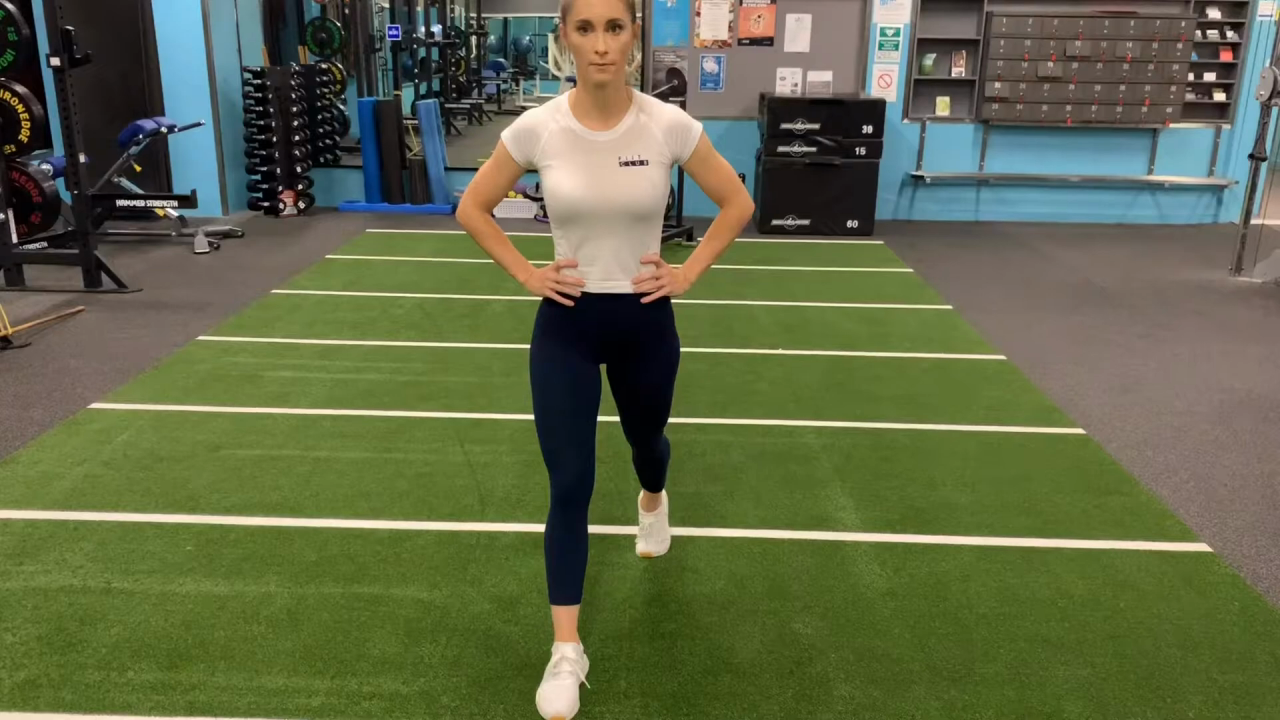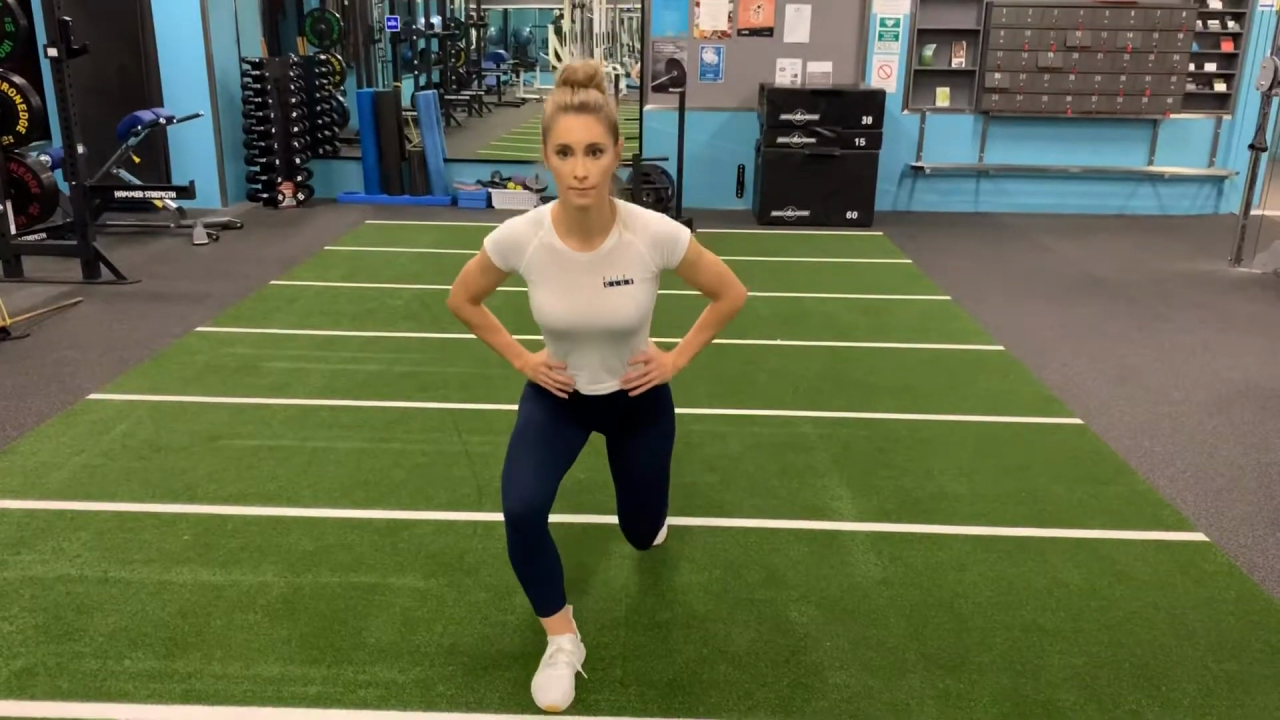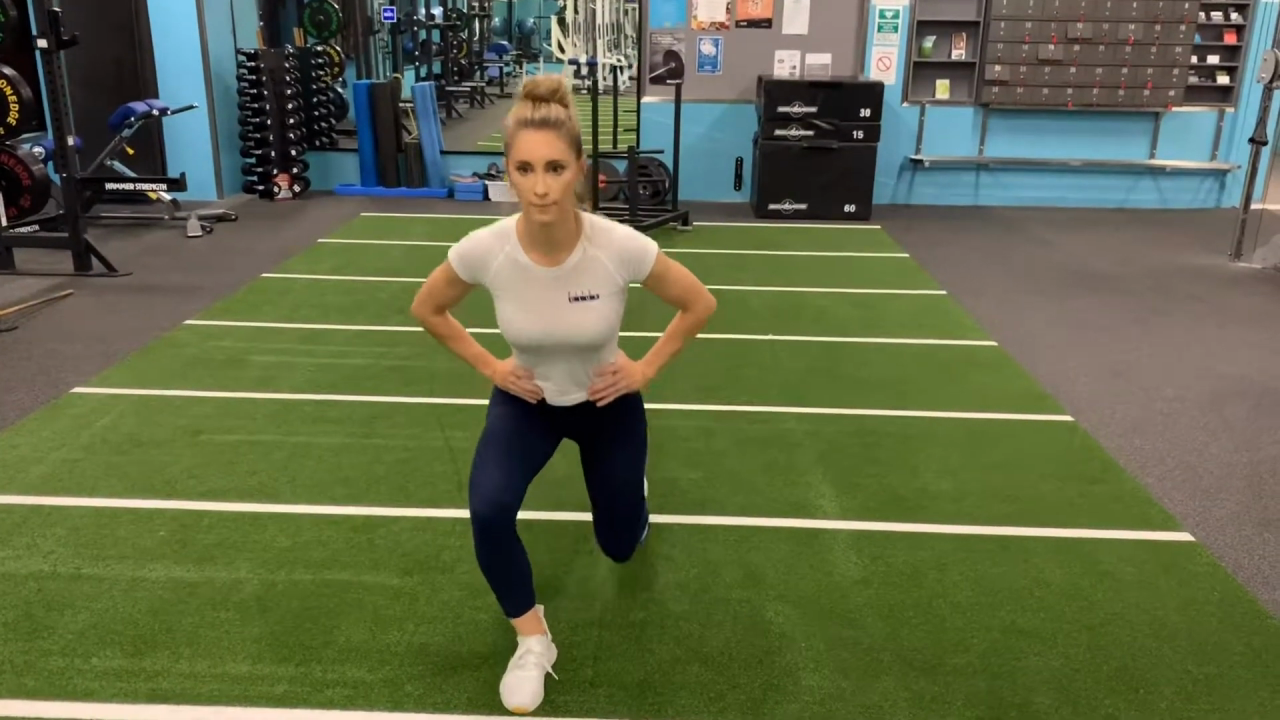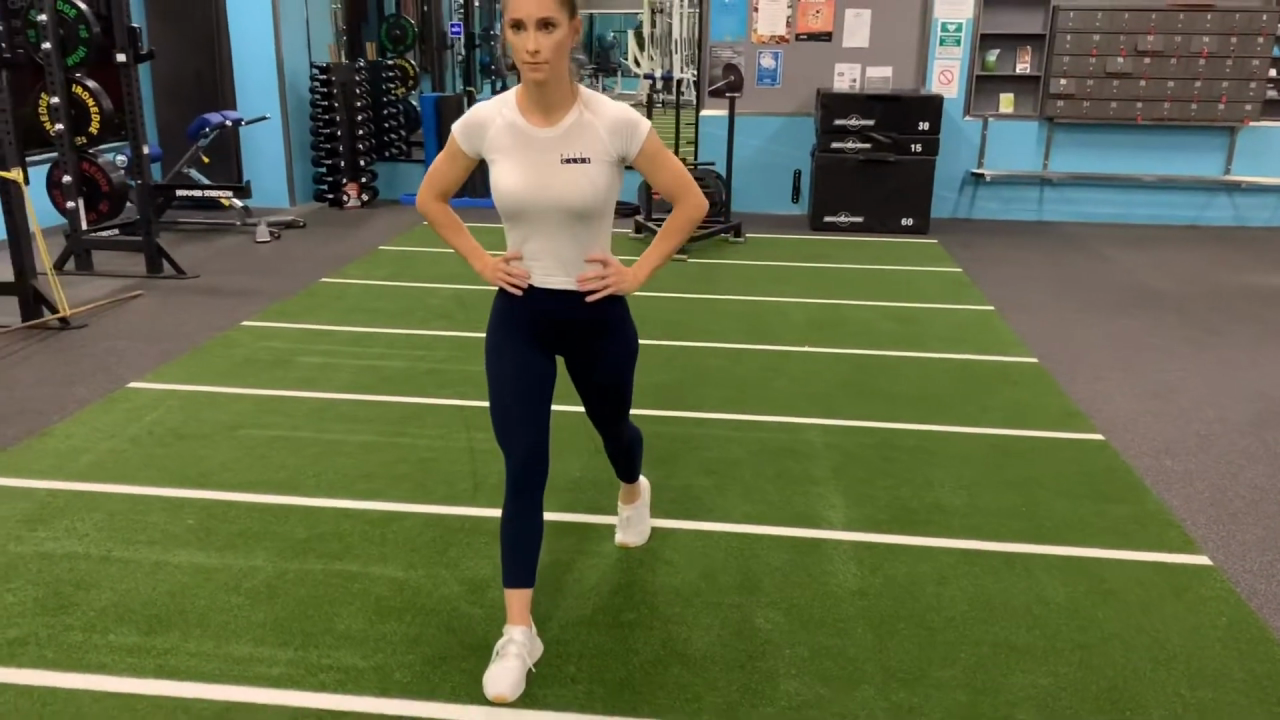
dt=1s
person 1, frame 1
left shoulder: (668, 124)
right shoulder: (537, 126)
left elbow: (737, 203)
right elbow: (472, 208)
left wrist: (688, 273)
right wrist: (526, 274)
left hip: (645, 322)
right hip: (567, 324)
left knee: (646, 437)
right knee: (569, 484)
left ankle: (652, 500)
right ankle: (566, 651)
person 1, frame 2
left shoulder: (655, 233)
right shoulder: (520, 235)
left elbow: (731, 294)
right elbow: (462, 299)
left wrist: (677, 358)
right wrist: (519, 358)
left hip: (637, 398)
right hip: (558, 396)
left knee: (643, 531)
right knee: (522, 511)
left ankle: (650, 508)
right ankle: (562, 641)
person 1, frame 3
left shoulder: (620, 246)
right shoulder: (483, 249)
left elbow: (699, 305)
right elbow: (427, 309)
left wrist: (646, 369)
right wrist: (488, 366)
left hip: (605, 404)
right hip: (526, 403)
left knee: (619, 545)
right knee: (488, 513)
left ankle: (629, 487)
right ankle: (533, 641)
person 1, frame 4
left shoulder: (615, 122)
right shoulder: (483, 121)
left elbow: (690, 202)
right elbow: (431, 198)
left wrist: (638, 272)
right wrist: (480, 262)
left hip: (596, 315)
right hip: (519, 317)
left knee: (612, 426)
right knee: (523, 470)
left ankle: (633, 491)
right ankle: (518, 634)
